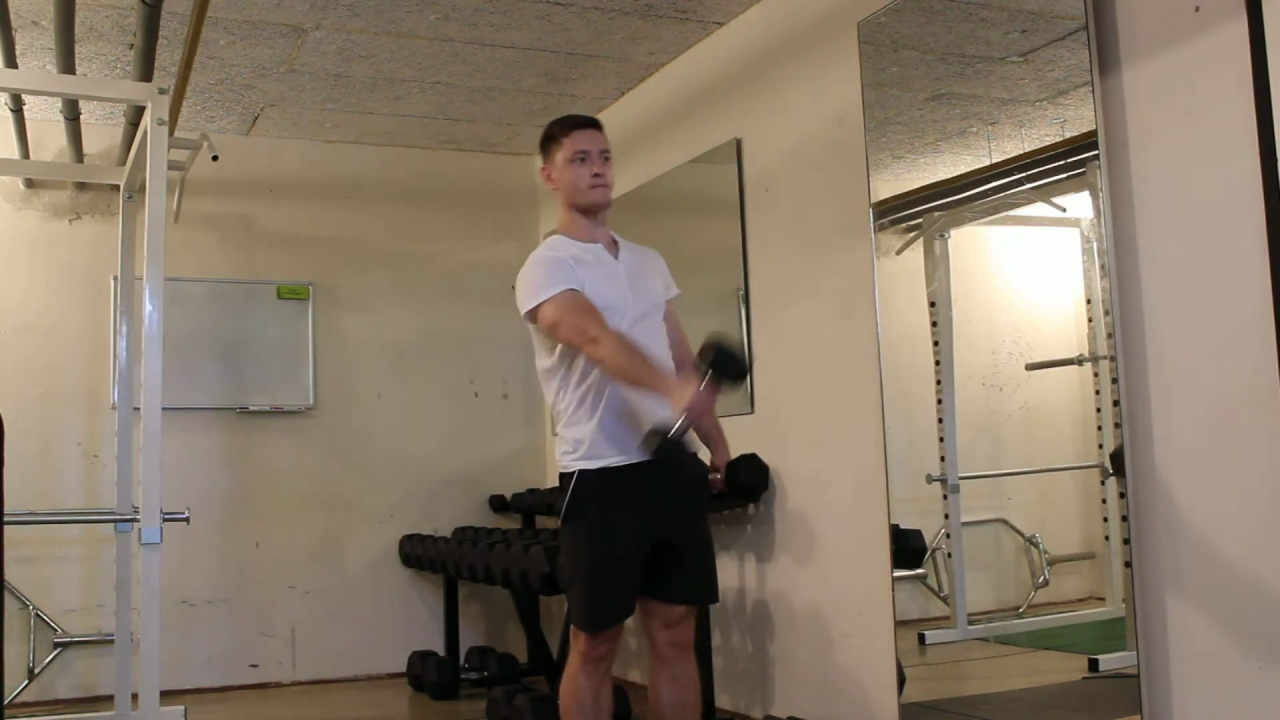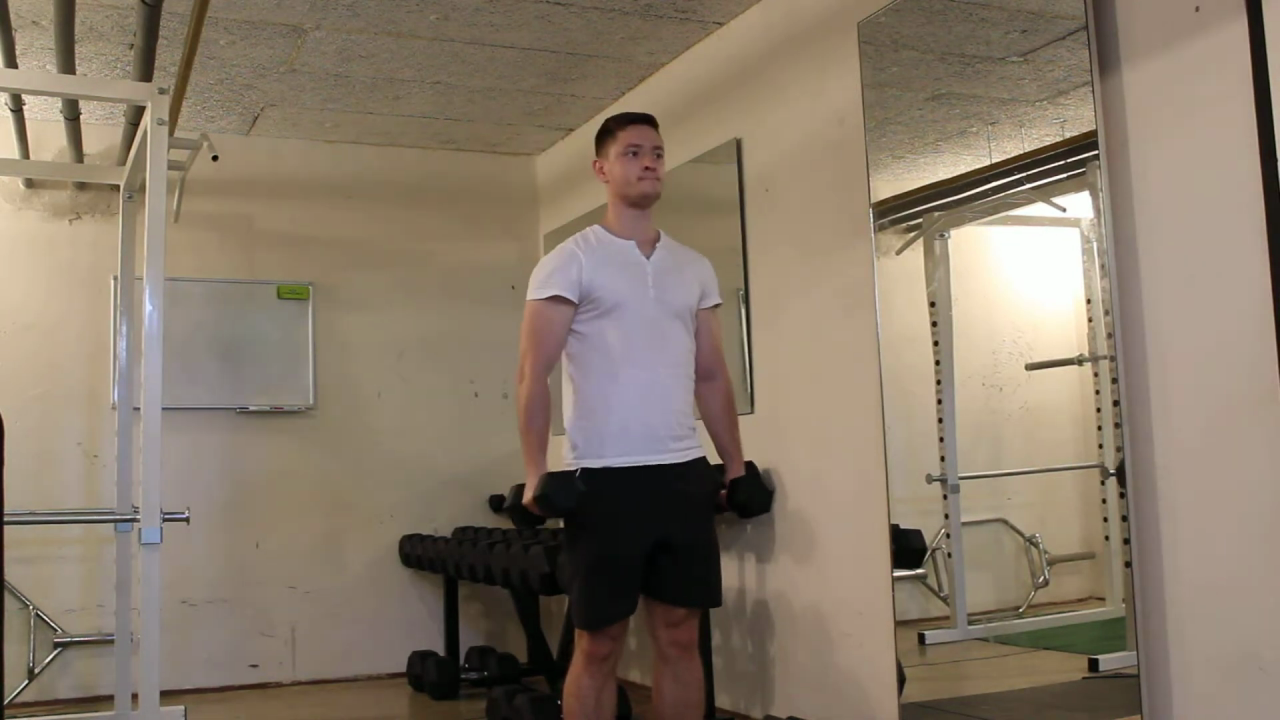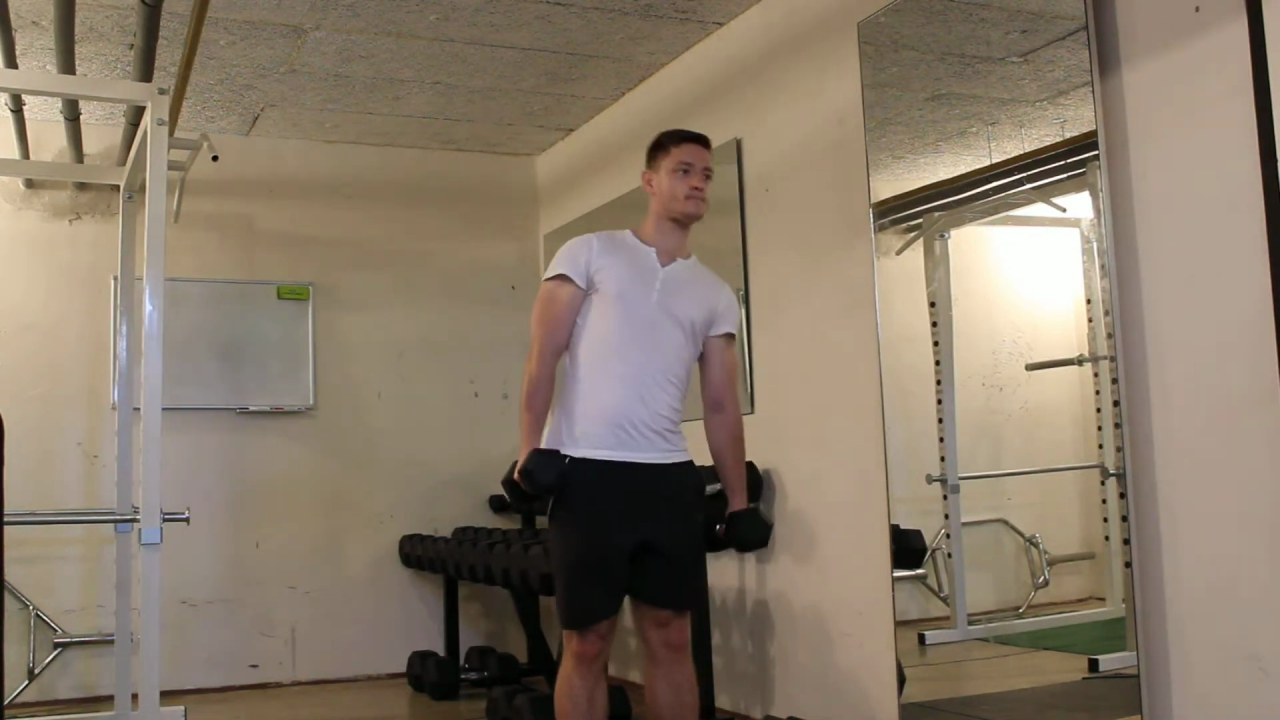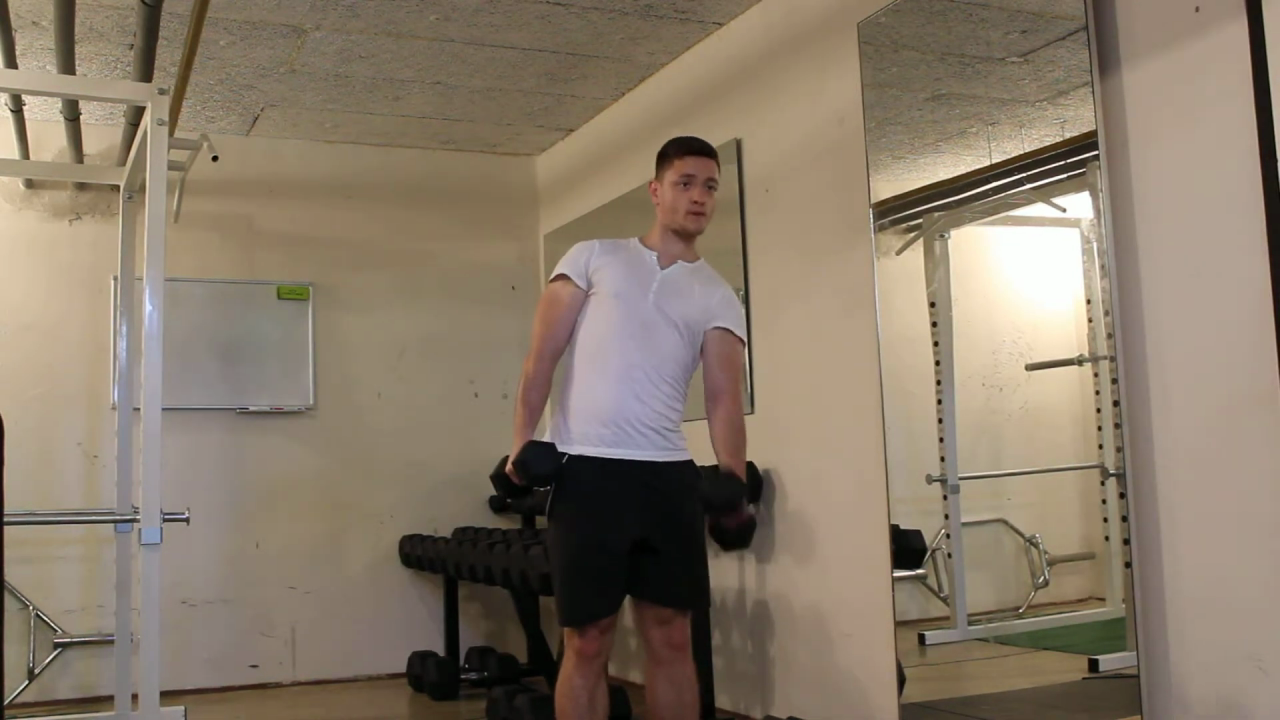
dt=0.5s
person 1, frame 1
left shoulder: (649, 261)
right shoulder: (547, 268)
right elbow: (599, 342)
left wrist: (719, 449)
right wrist: (668, 388)
left hip: (671, 469)
right hip: (603, 474)
left knee: (676, 634)
right knee: (595, 644)
person 1, frame 2
left shoulder: (695, 268)
right shoulder: (571, 261)
right elbow: (534, 374)
left wrist: (735, 462)
right wrist: (535, 473)
left hip: (684, 475)
right hip: (606, 479)
left knee: (680, 637)
right knee: (599, 644)
person 1, frame 3
left shoulder: (715, 294)
right shoulder: (589, 253)
left elbow: (722, 406)
right elbow: (544, 357)
left wrist: (738, 500)
right wrist: (529, 448)
left hip: (668, 477)
right hip: (589, 473)
left knee: (670, 638)
right knee: (587, 643)
person 1, frame 4
left shoulder: (718, 297)
right shoulder: (591, 258)
left elbow: (724, 396)
right elbow: (543, 355)
left wrist: (734, 481)
right wrist: (522, 440)
left hip: (668, 476)
right hip: (587, 472)
left knee: (671, 639)
right knee: (588, 643)
